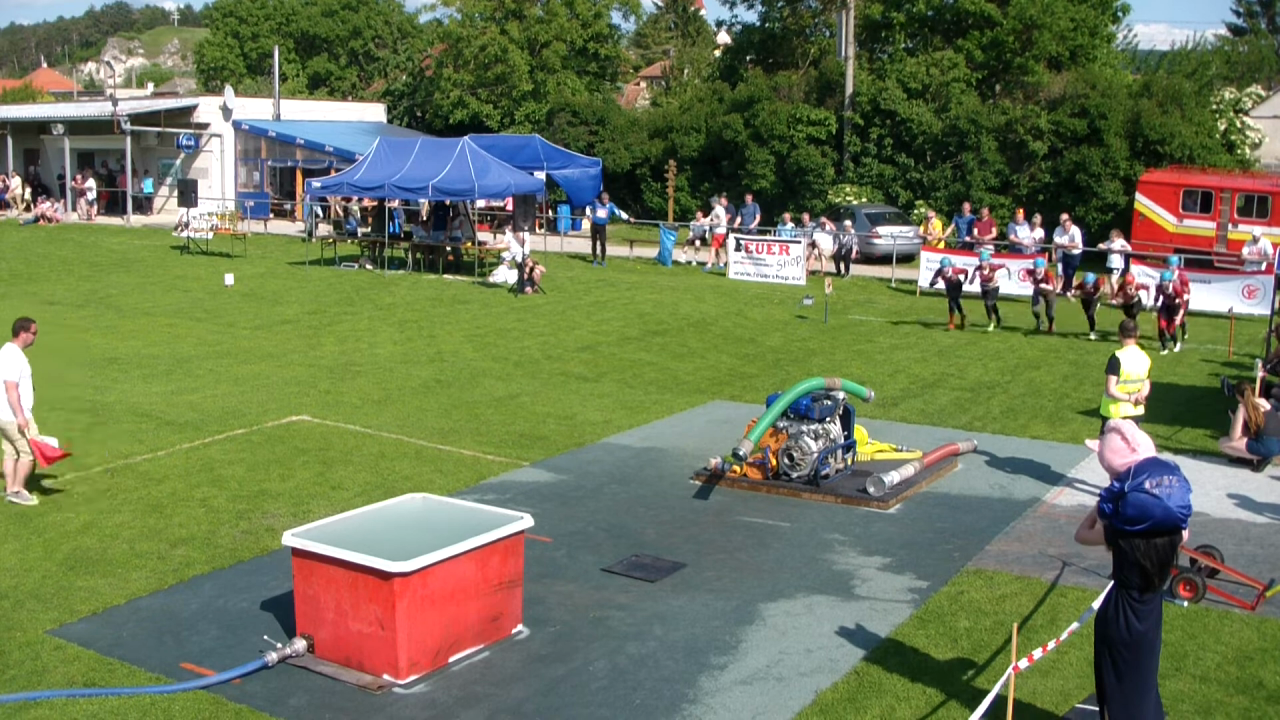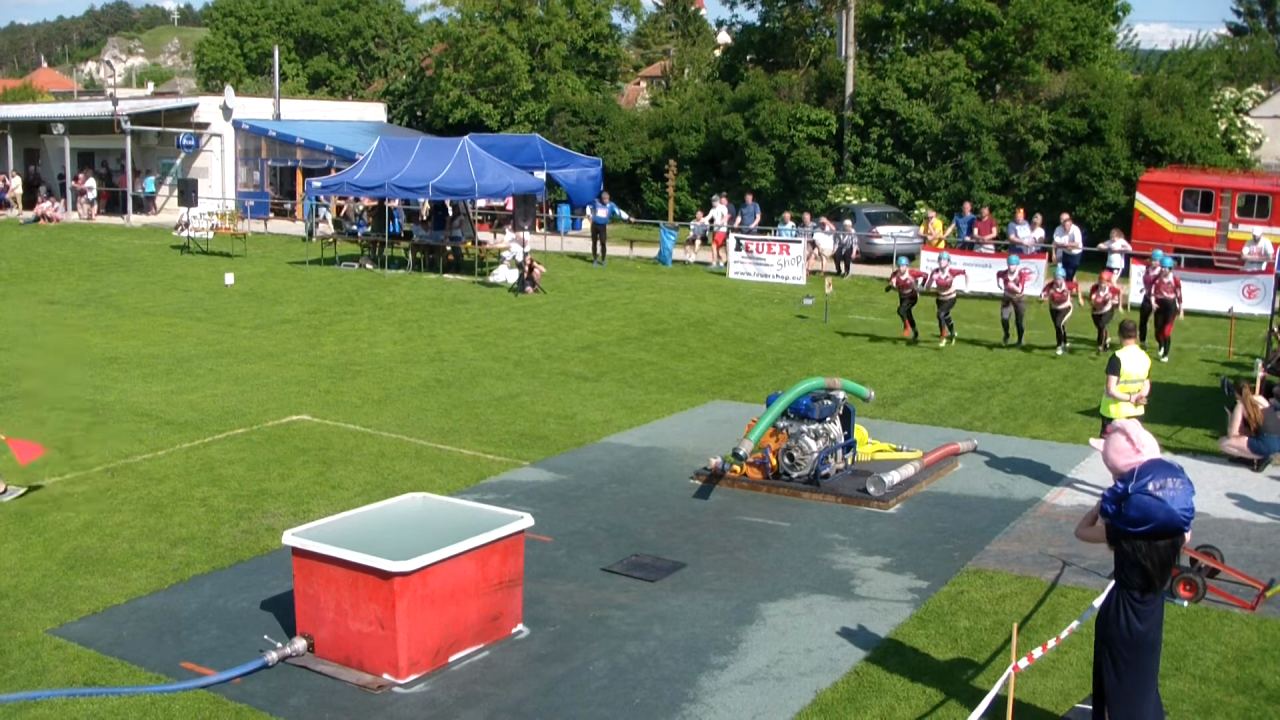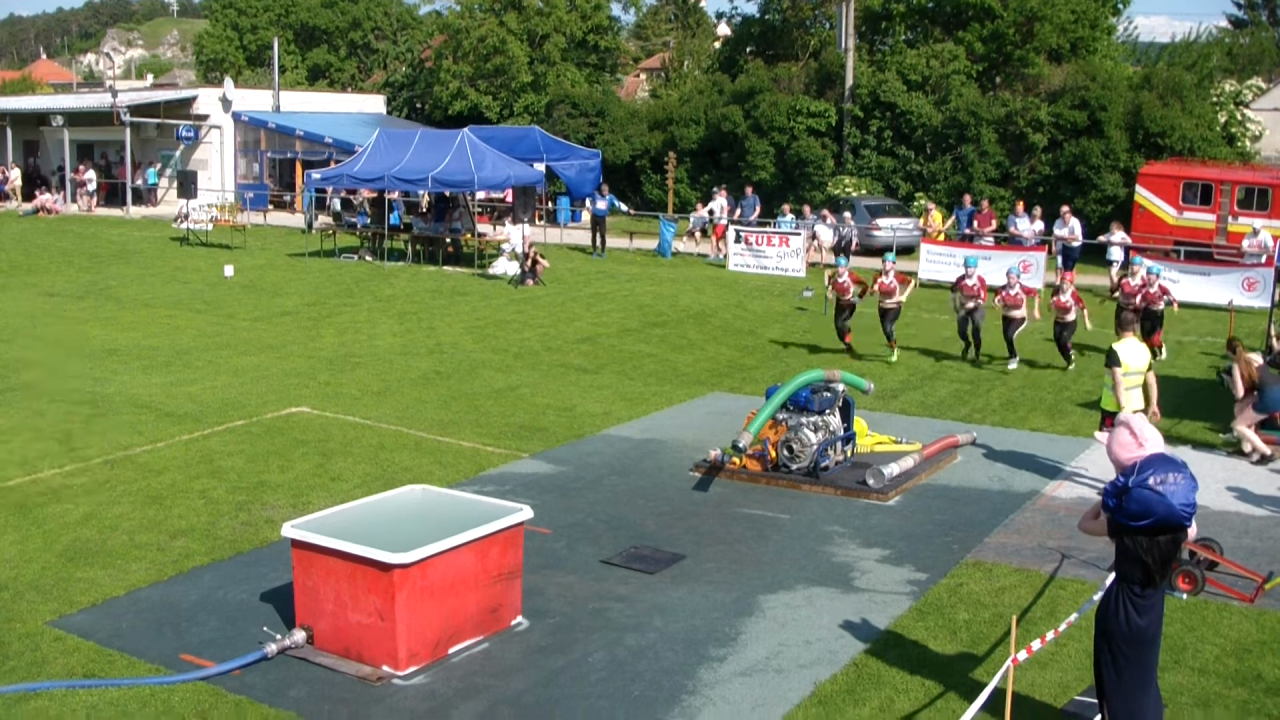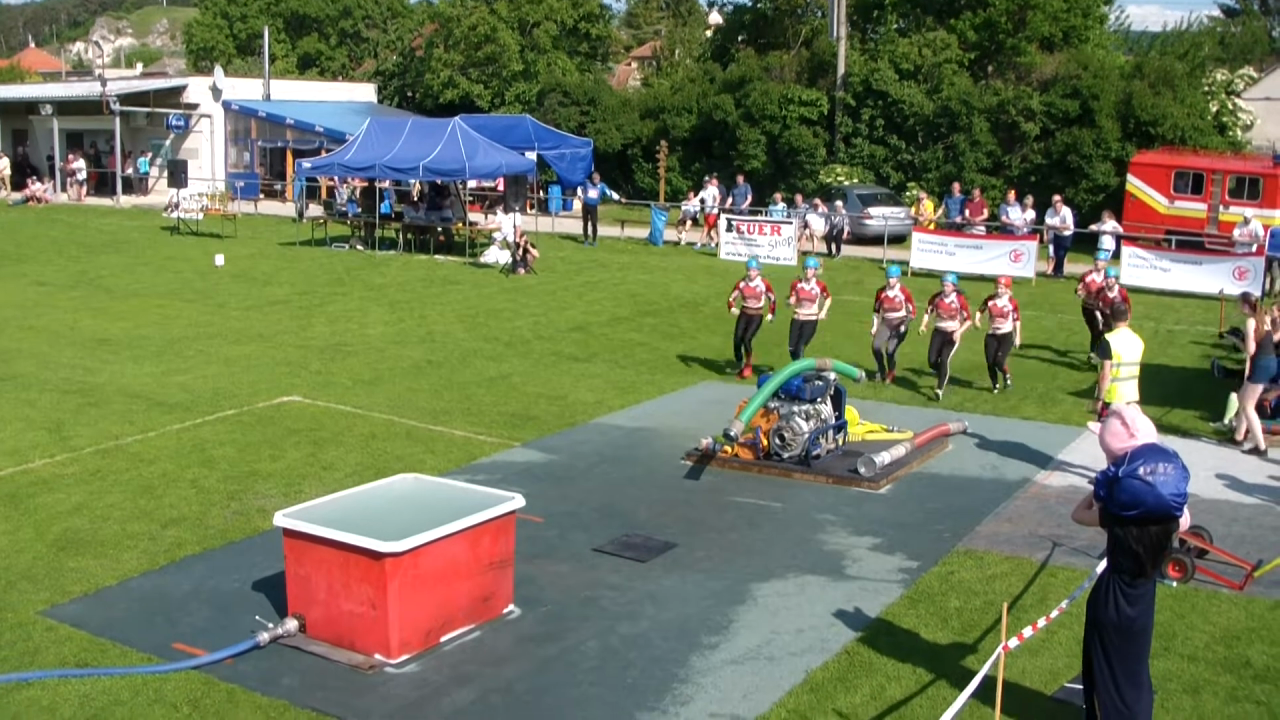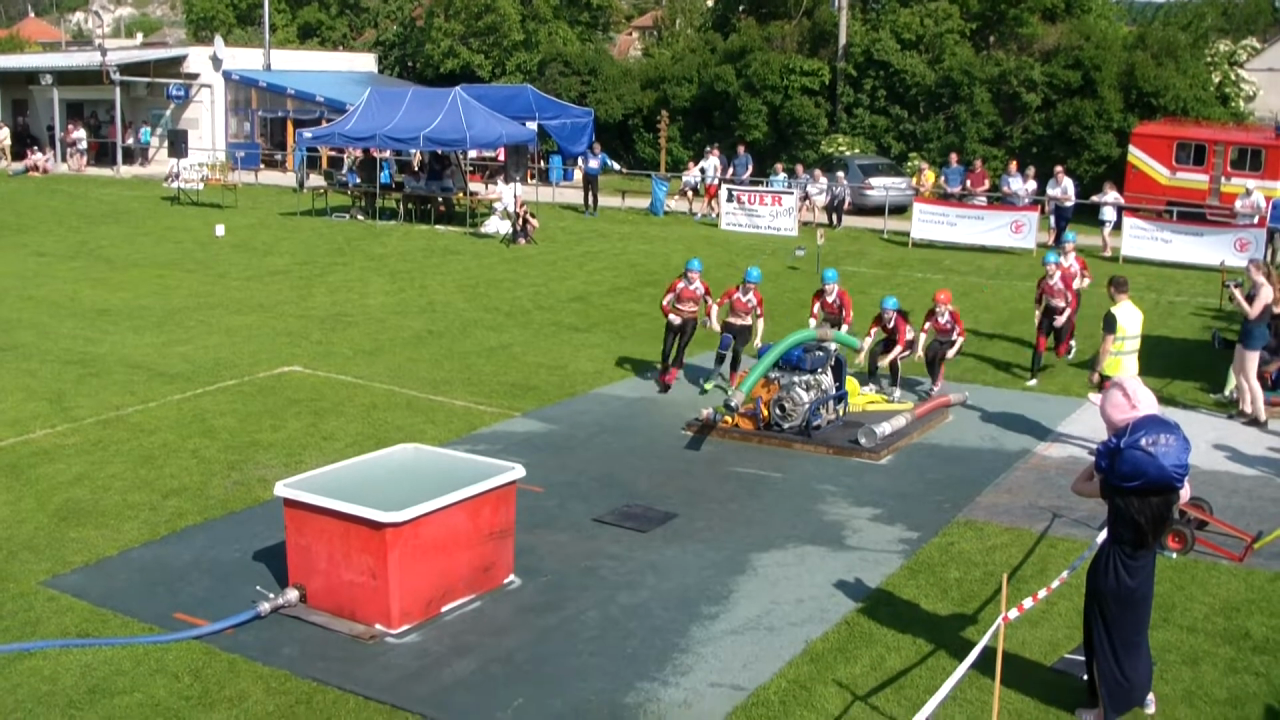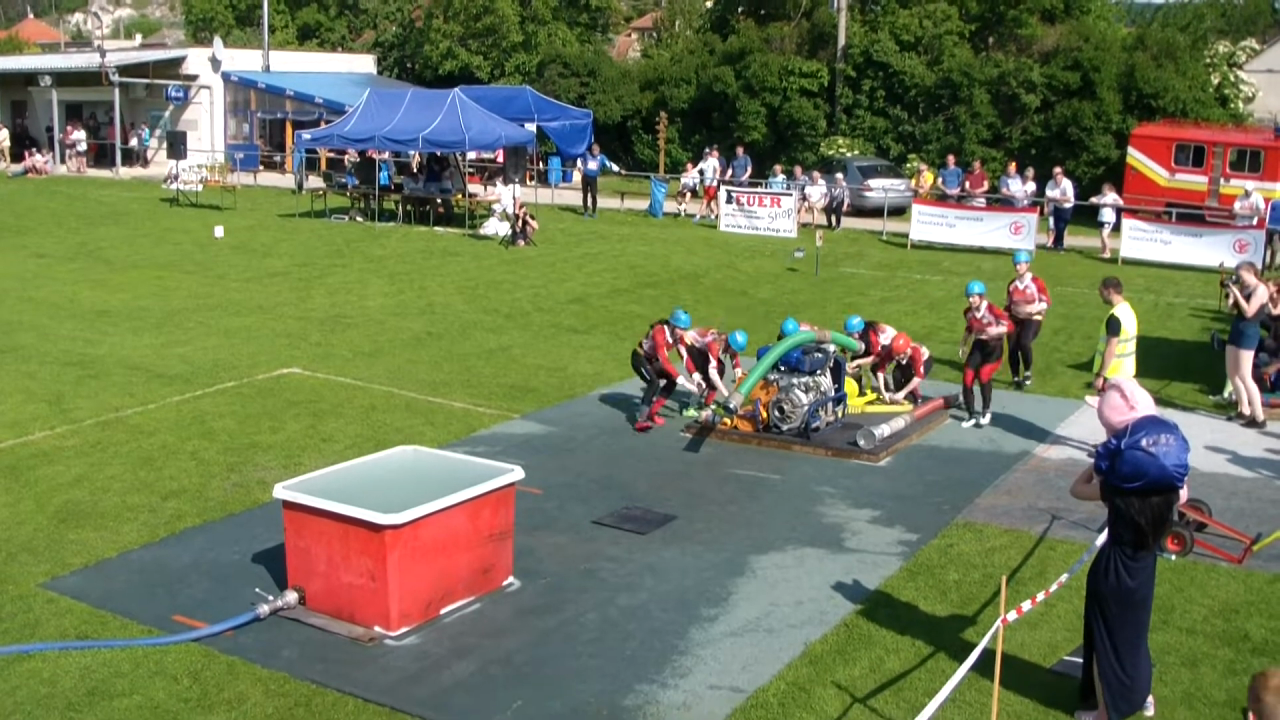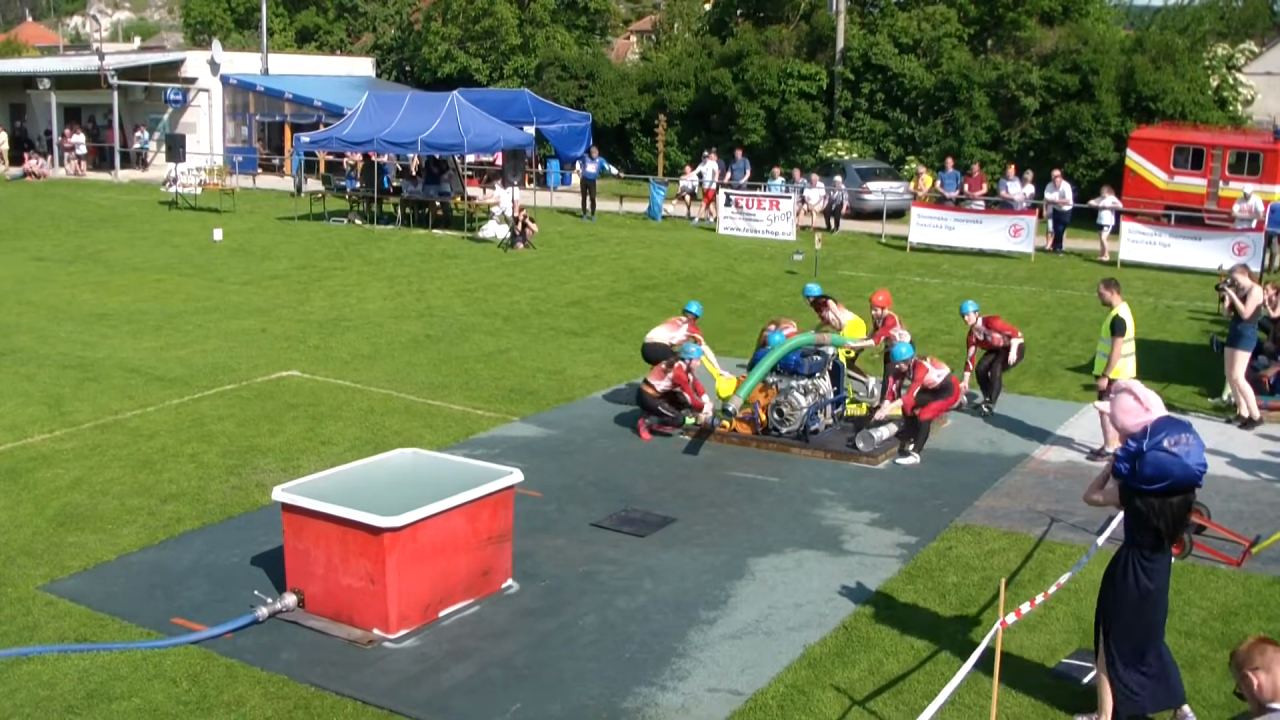
dt=0.5s
person 1, frame 1
left shoulder: (1122, 532)
right shoulder: (1173, 528)
left elbow: (1082, 534)
left wrist: (1105, 504)
left hip: (1121, 615)
right hip: (1150, 610)
left knee: (1122, 692)
right knee: (1143, 683)
person 1, frame 2
left shoulder: (1124, 531)
right shoulder: (1175, 528)
left elbow: (1082, 530)
left wrist: (1107, 501)
left hip: (1122, 615)
right hip: (1151, 609)
left knee: (1120, 690)
right knee: (1143, 682)
person 1, frame 3
left shoulder: (1125, 523)
right shoulder: (1179, 522)
left elbow: (1085, 523)
right elbow: (1190, 532)
left wrist: (1112, 496)
left hip: (1122, 606)
right hip: (1152, 602)
left knee: (1119, 678)
right knee: (1143, 670)
person 1, frame 4
left shoulder: (1117, 513)
right shoulder: (1171, 512)
left elbow: (1079, 513)
right elbow: (1183, 521)
left wrist: (1103, 485)
left hip: (1114, 595)
right hip: (1144, 589)
left knee: (1108, 663)
right knee: (1135, 655)
person 1, frame 5
left shoulder: (1118, 485)
right shoulder: (1170, 482)
left elbow: (1078, 485)
right elbow: (1183, 494)
left wrist: (1106, 457)
left hip: (1112, 567)
right hip: (1143, 563)
left knee: (1106, 635)
right knee: (1134, 628)
right ankle: (1142, 692)
person 1, frame 6
left shoulder: (1117, 486)
right shoulder: (1168, 484)
left elbow: (1076, 489)
right elbow: (1181, 496)
left wrist: (1104, 458)
left hip: (1114, 568)
right hip: (1144, 564)
left knee: (1106, 639)
right knee: (1133, 631)
person 1, frame 7
left shoulder: (1135, 489)
right shoulder: (1181, 483)
left elbow: (1090, 496)
left wrist: (1117, 458)
left hip: (1130, 570)
right hip: (1158, 568)
left knee: (1110, 645)
right knee: (1147, 638)
